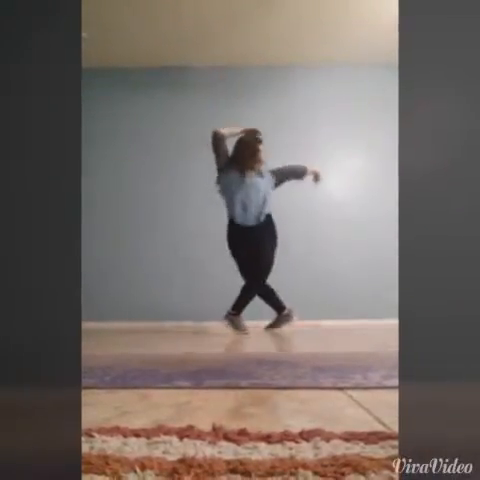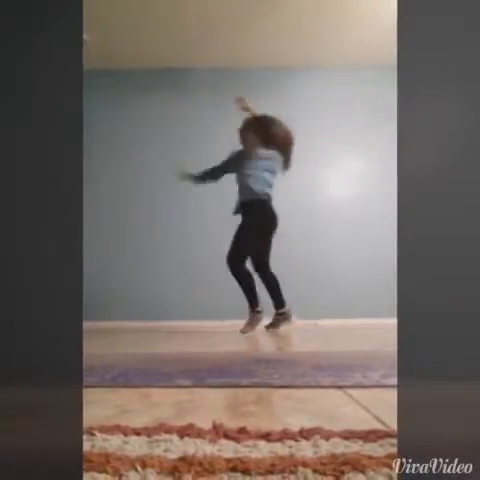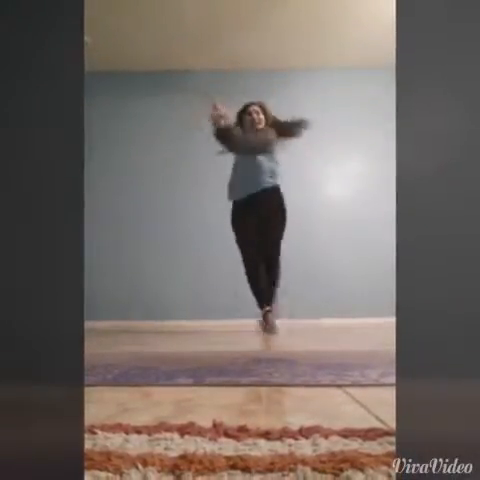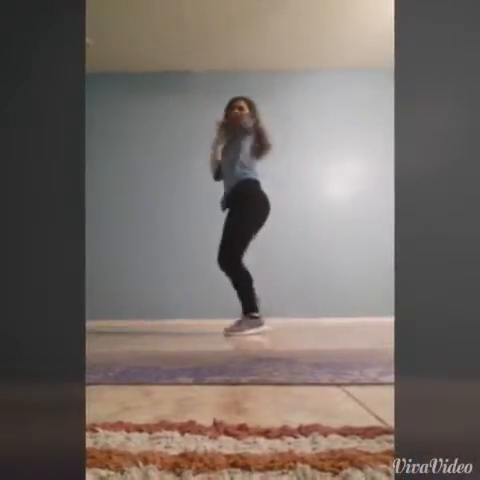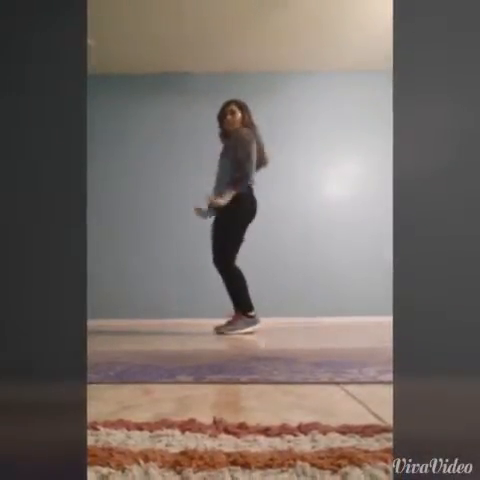
dt=0.5s
person 1, frame 1
left shoulder: (266, 175)
right shoulder: (227, 169)
left elbow: (288, 171)
right elbow: (217, 136)
left wrist: (309, 170)
right wrist: (241, 132)
left hip: (264, 229)
right hip: (238, 231)
left knee: (257, 277)
right knee: (254, 278)
left ankle: (234, 314)
right ankle: (283, 311)
person 1, frame 2
left shoulder: (247, 155)
right shoulder: (276, 154)
left elbow: (216, 171)
right elbow: (271, 128)
left wrist: (194, 176)
right wrist: (252, 112)
left hip: (256, 214)
right hip: (264, 213)
left knee: (235, 261)
right knee: (262, 266)
left ankle: (255, 310)
right ankle: (281, 311)
person 1, frame 3
left shoulder: (269, 135)
right shoulder: (242, 142)
left elbow: (240, 140)
left wrist: (225, 121)
right wrist: (222, 120)
left hip: (269, 200)
right hip: (244, 205)
left knee: (270, 257)
right knee: (251, 259)
left ankle: (268, 309)
right ankle: (266, 310)
person 1, frame 4
left shoulder: (247, 130)
right shoulder: (234, 140)
left elbow: (242, 124)
right elbow: (218, 174)
left wrist: (223, 132)
right wrist: (216, 149)
left hip: (249, 198)
right hip: (241, 200)
left knee: (229, 258)
right knee: (228, 259)
left ankle: (253, 316)
right ankle: (251, 314)
person 1, frame 5
left shoulder: (242, 136)
right shoulder: (233, 140)
left elbow: (243, 175)
left wrist: (225, 197)
right wrist: (211, 204)
left hip: (237, 203)
right hip: (231, 205)
left knee: (224, 259)
right knee: (222, 260)
left ankle: (248, 315)
right ankle: (242, 315)
